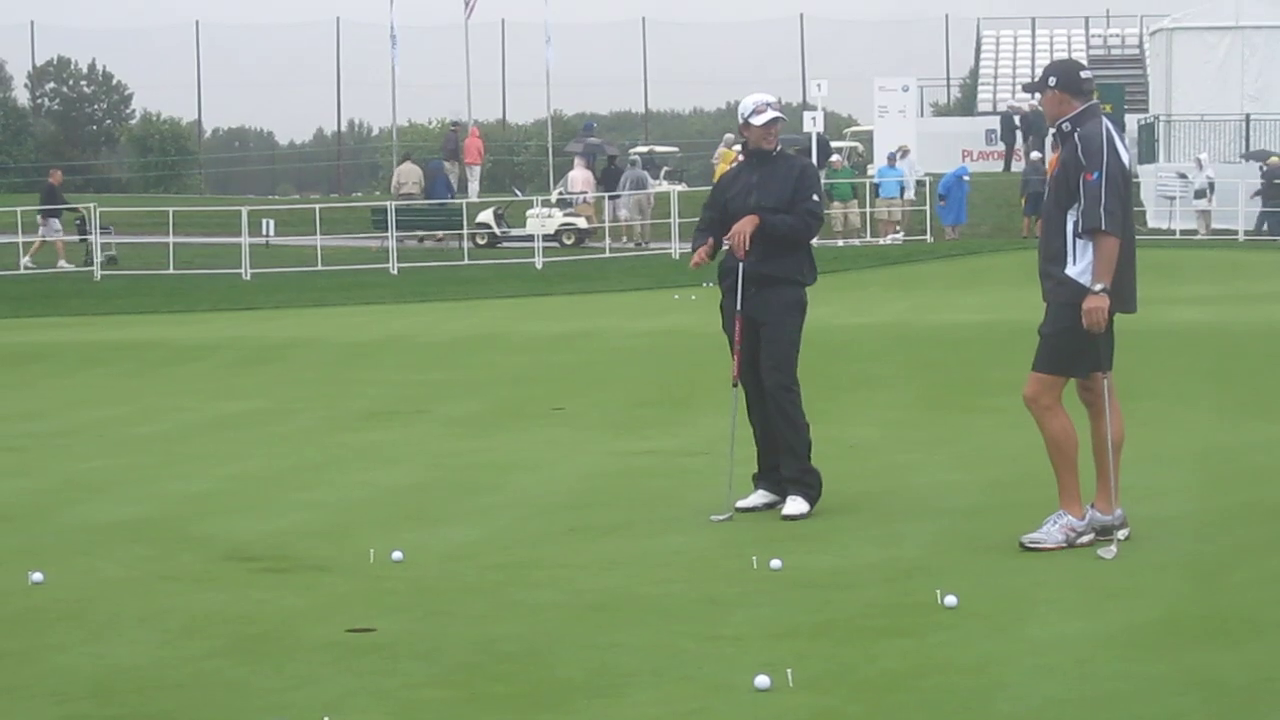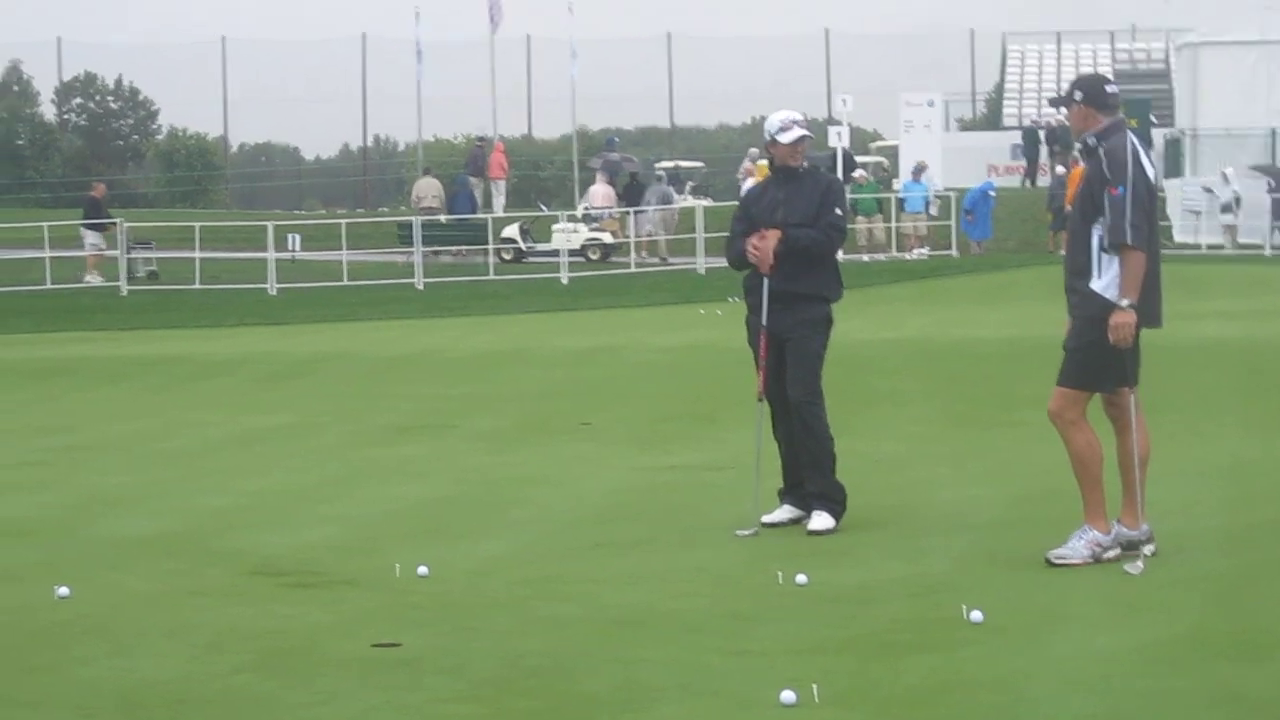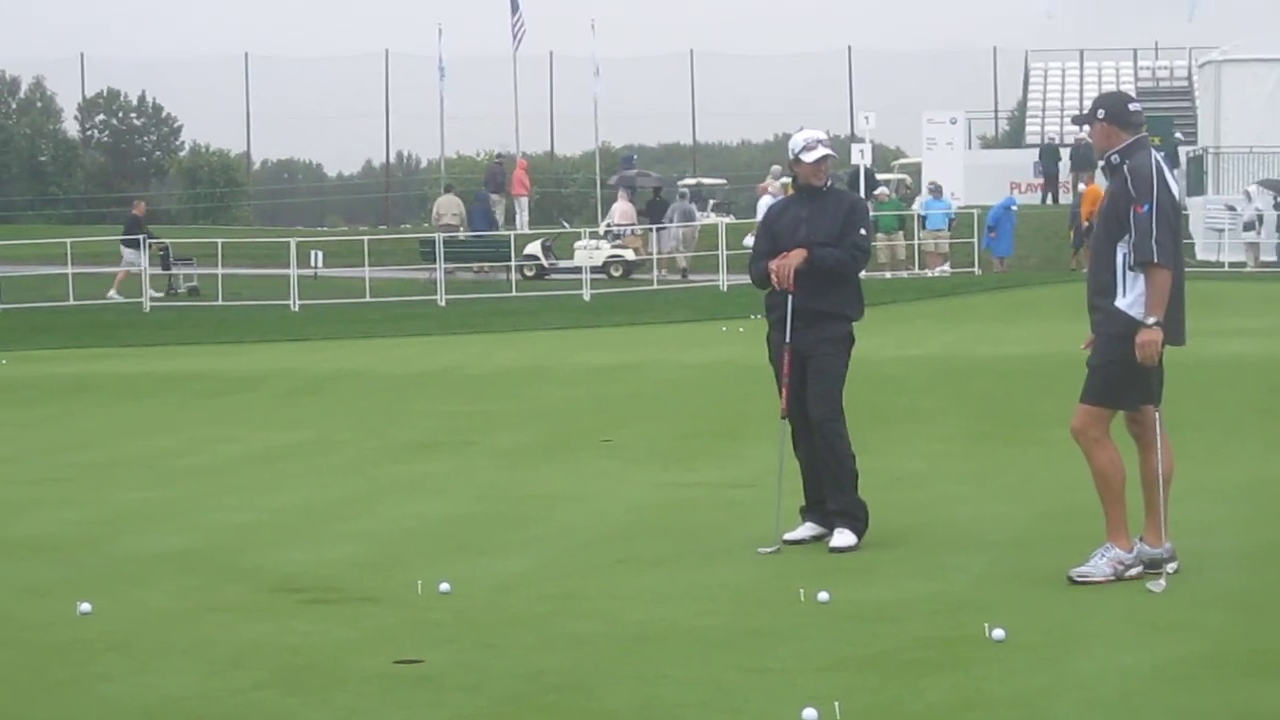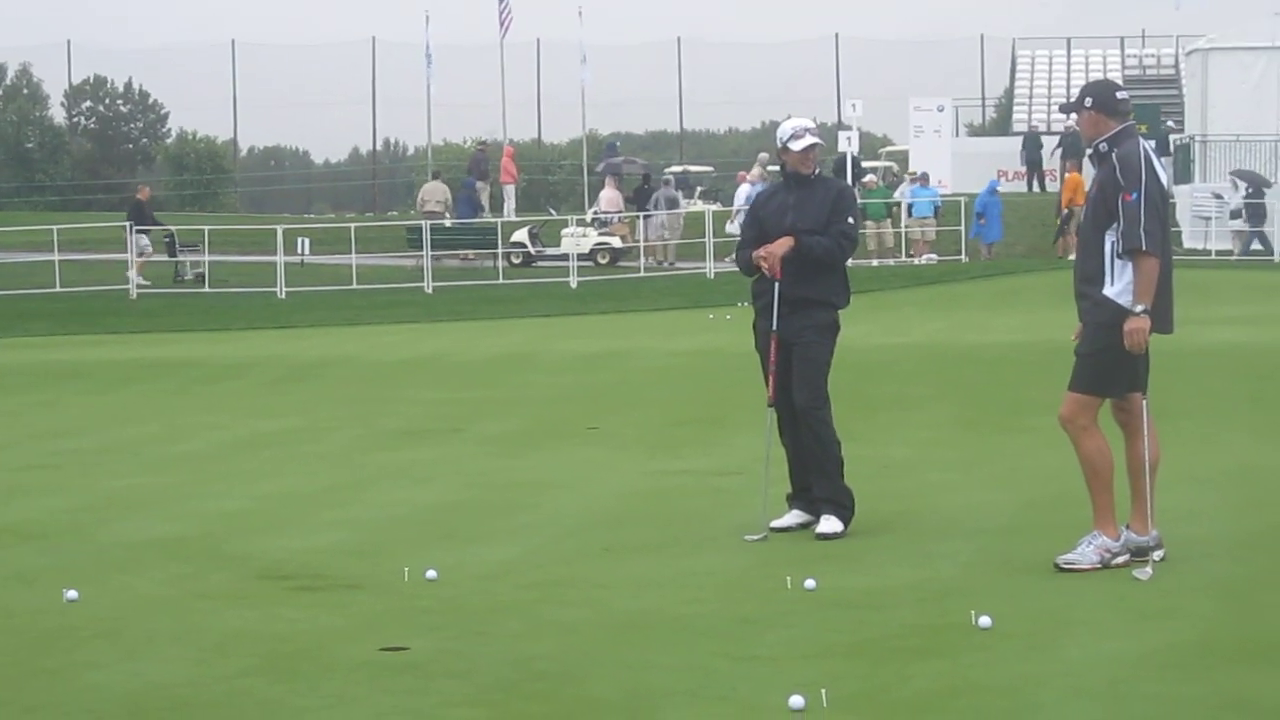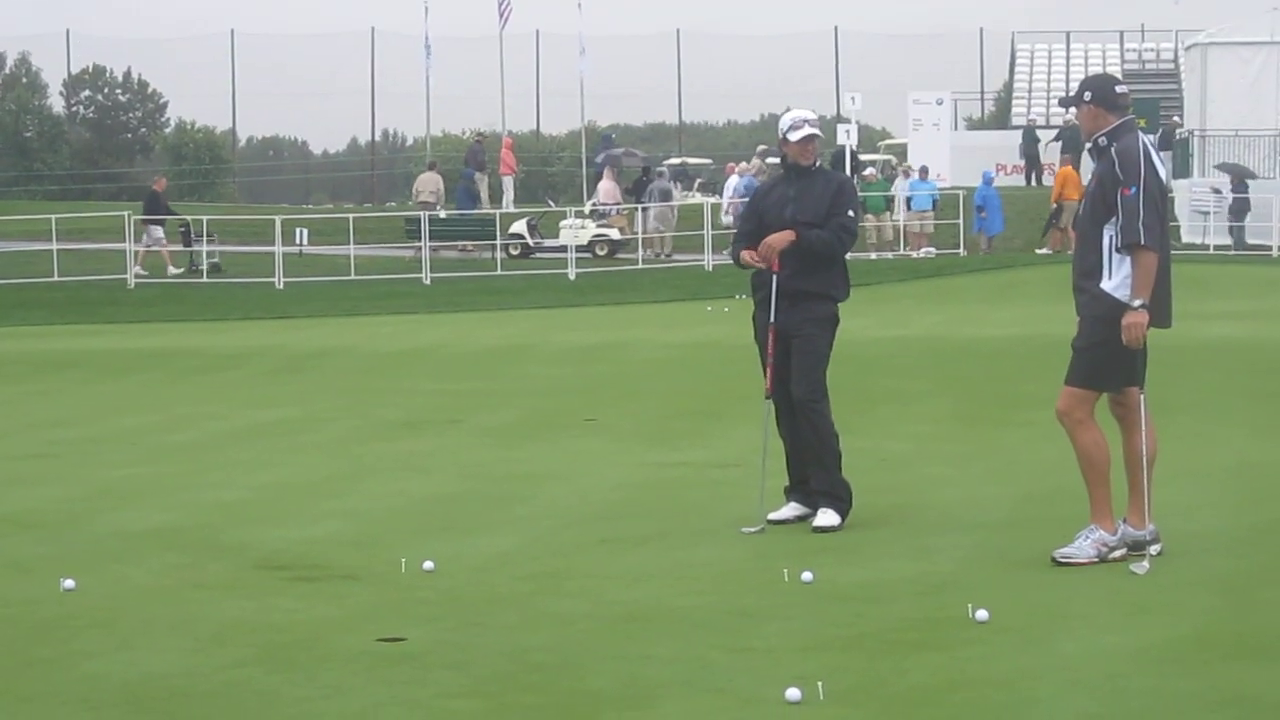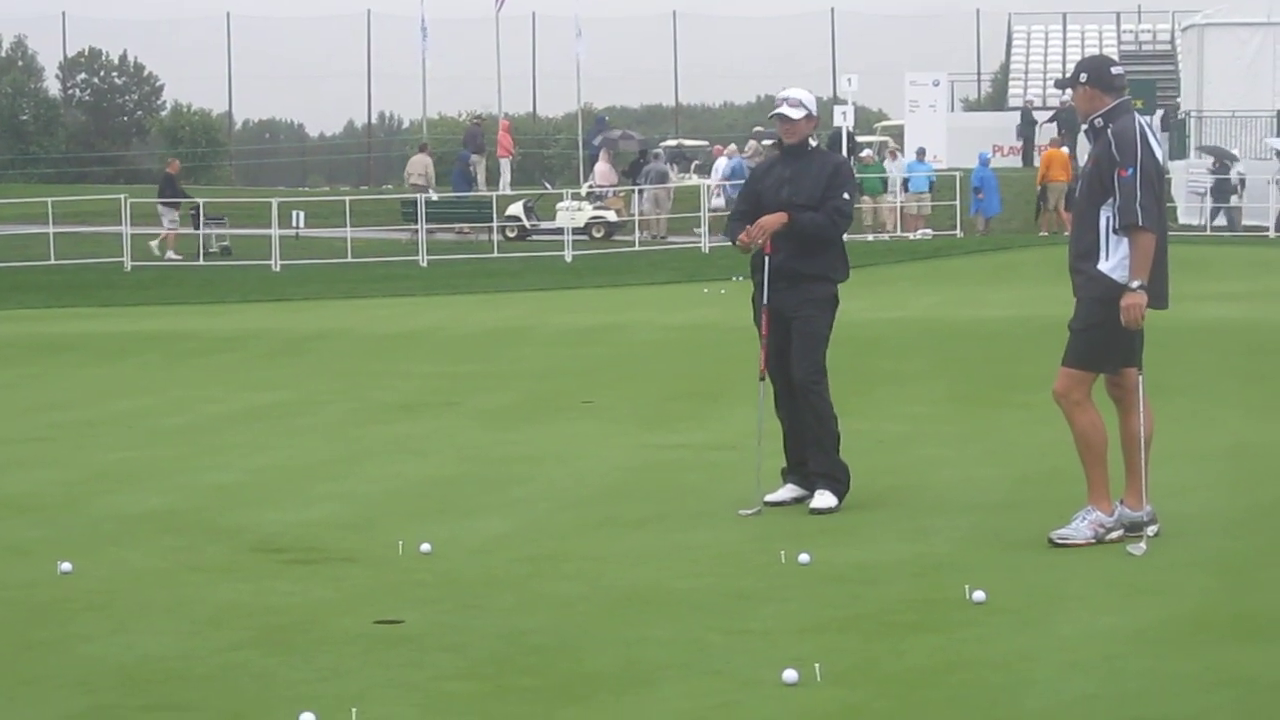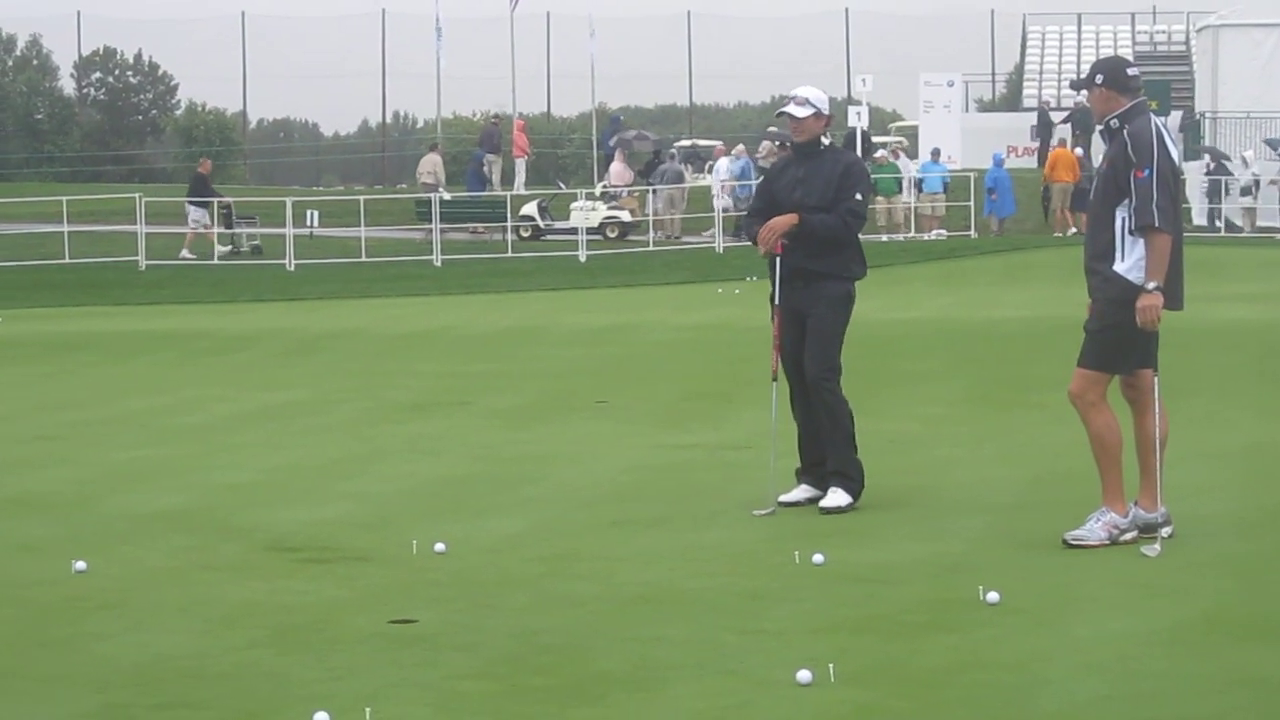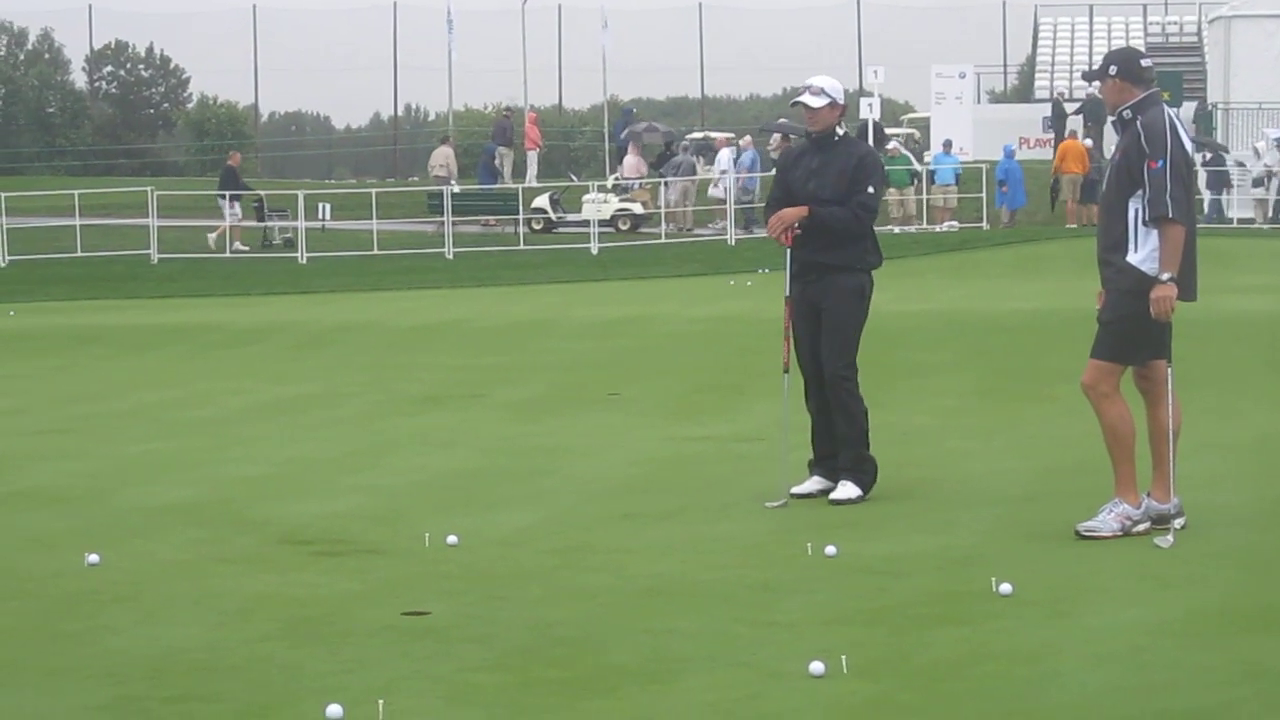
dt=0.3s
person 1, frame 1
left shoulder: (1092, 139)
right shoulder: (1085, 138)
left elbow: (1107, 222)
left wrist: (1099, 289)
left hip: (1083, 291)
right hip: (1080, 288)
left knee: (1040, 395)
right knee: (1094, 392)
left ankle: (1073, 514)
right ankle: (1106, 511)
person 1, frame 2
left shoulder: (1116, 154)
right shoulder: (1111, 151)
left elbow: (1133, 237)
left wrist: (1126, 304)
left hip: (1110, 304)
right hip: (1105, 304)
left knee: (1065, 409)
right knee: (1120, 407)
left ankle: (1099, 531)
right ankle: (1132, 527)
person 1, frame 3
left shoulder: (1141, 171)
right shoulder: (1133, 170)
left elbow: (1159, 254)
left wrist: (1152, 322)
right wrist: (1108, 323)
left hip: (1136, 324)
right hip: (1128, 321)
left knee: (1088, 426)
right knee: (1143, 426)
left ankle: (1121, 548)
right ankle: (1155, 545)
person 1, frame 4
left shoulder: (1129, 160)
right shoulder: (1119, 158)
left elbow: (1147, 242)
left wrist: (1140, 310)
left hip: (1122, 311)
right hip: (1115, 310)
left knee: (1076, 415)
right knee: (1129, 414)
left ankle: (1108, 536)
right ankle: (1141, 533)
person 1, frame 5
left shoulder: (1129, 154)
right shoulder: (1119, 152)
left elbow: (1145, 237)
left wrist: (1138, 304)
left hip: (1119, 305)
right hip: (1112, 303)
left knee: (1073, 408)
right knee: (1126, 408)
left ankle: (1105, 530)
right ankle: (1138, 527)
person 1, frame 6
left shoulder: (1124, 136)
right shoulder: (1114, 134)
left elbow: (1143, 218)
left wrist: (1137, 285)
left hip: (1116, 287)
right hip: (1110, 285)
left knee: (1070, 389)
right knee: (1123, 390)
left ankle: (1103, 511)
right ankle: (1135, 509)
person 1, frame 7
left shoulder: (1141, 137)
right shoulder: (1129, 135)
left elbow: (1159, 220)
left wrist: (1153, 287)
left hip: (1133, 288)
right hip: (1124, 286)
left knee: (1086, 391)
right knee: (1139, 391)
left ankle: (1117, 513)
right ankle: (1149, 510)
person 1, frame 8
left shoulder: (1154, 128)
right shoulder: (1141, 126)
left elbow: (1172, 210)
left wrist: (1167, 277)
right wrist: (1117, 278)
left hip: (1146, 279)
right hip: (1137, 277)
left knee: (1099, 382)
right knee: (1152, 383)
left ankle: (1129, 504)
right ankle: (1162, 500)
person 2, frame 1
left shoulder: (800, 171)
right shoulder: (730, 179)
left elbow: (807, 223)
right elbow: (707, 227)
left wrist: (759, 220)
right wrist: (703, 247)
left hip: (782, 292)
right hip: (738, 293)
left knee: (779, 384)
right knee: (754, 387)
left ankle: (801, 485)
right ankle: (771, 481)
person 2, frame 2
left shoulder: (825, 186)
right shoulder: (756, 195)
left elbow: (831, 237)
right elbow: (734, 251)
left wrist: (782, 235)
right wrist: (747, 248)
left hip: (808, 308)
right hip: (763, 309)
left knee: (804, 399)
right knee: (779, 403)
left ankle: (826, 500)
right ankle: (796, 496)
person 2, frame 3
left shoulder: (849, 205)
right shoulder: (777, 212)
left elbow: (855, 257)
right elbow: (756, 269)
left wrist: (807, 254)
right wrist: (771, 267)
left hip: (829, 327)
right hip: (783, 328)
left knee: (825, 416)
right knee: (800, 421)
left ankle: (848, 518)
right ankle: (818, 513)
person 2, frame 4
left shoulder: (837, 193)
right shoulder: (765, 200)
left elbow: (842, 245)
right elbow: (743, 255)
left wrist: (794, 242)
right wrist: (756, 256)
left hip: (815, 314)
right hip: (770, 314)
left knee: (810, 403)
right knee: (785, 408)
left ankle: (834, 504)
right ankle: (805, 501)
person 2, frame 5
left shoulder: (837, 186)
right shoulder: (766, 191)
left elbow: (841, 238)
right elbow: (744, 239)
left wrist: (794, 236)
right wrist: (745, 254)
left hip: (815, 307)
right hip: (770, 307)
left knee: (809, 396)
right knee: (784, 400)
left ankle: (832, 498)
right ankle: (802, 494)
person 2, frame 6
left shoulder: (834, 167)
right shoulder: (764, 171)
left elbow: (836, 222)
right elbow: (739, 217)
left wrist: (787, 219)
right wrist: (742, 236)
left hip: (814, 288)
right hip: (769, 288)
left knee: (809, 378)
right knee: (783, 382)
left ankle: (830, 480)
right ankle: (800, 475)
person 2, frame 7
left shoulder: (847, 166)
right shoulder: (781, 169)
left elbow: (848, 221)
right elbow: (755, 216)
left wrist: (797, 220)
right wrist: (762, 235)
left hip: (830, 285)
right hip: (788, 285)
left knee: (821, 376)
right knee: (798, 382)
left ankle: (845, 479)
right ankle: (814, 475)
person 2, frame 8
left shoulder: (862, 157)
right shoulder: (794, 158)
left elbow: (861, 215)
right elbow: (774, 205)
left wrist: (807, 213)
right wrist: (779, 223)
left hip: (846, 277)
right hip: (805, 277)
left knee: (838, 372)
right knee: (813, 376)
left ankle: (857, 471)
right ankle: (826, 467)
